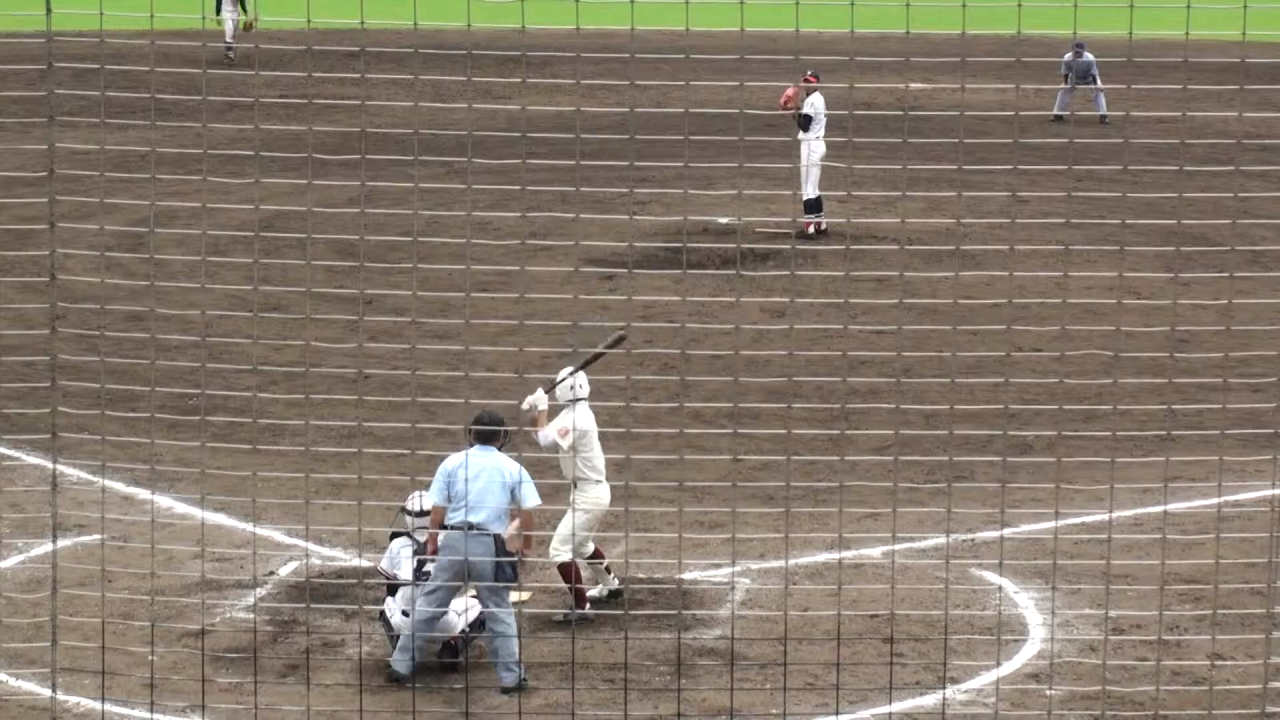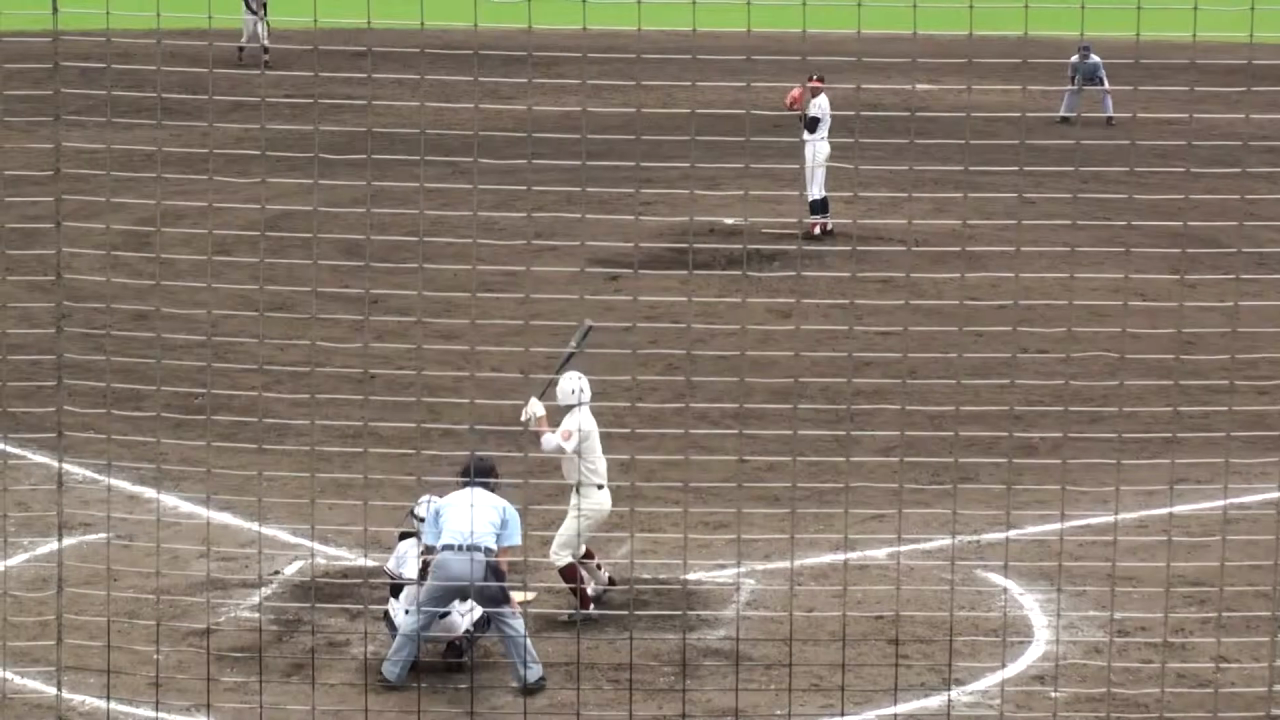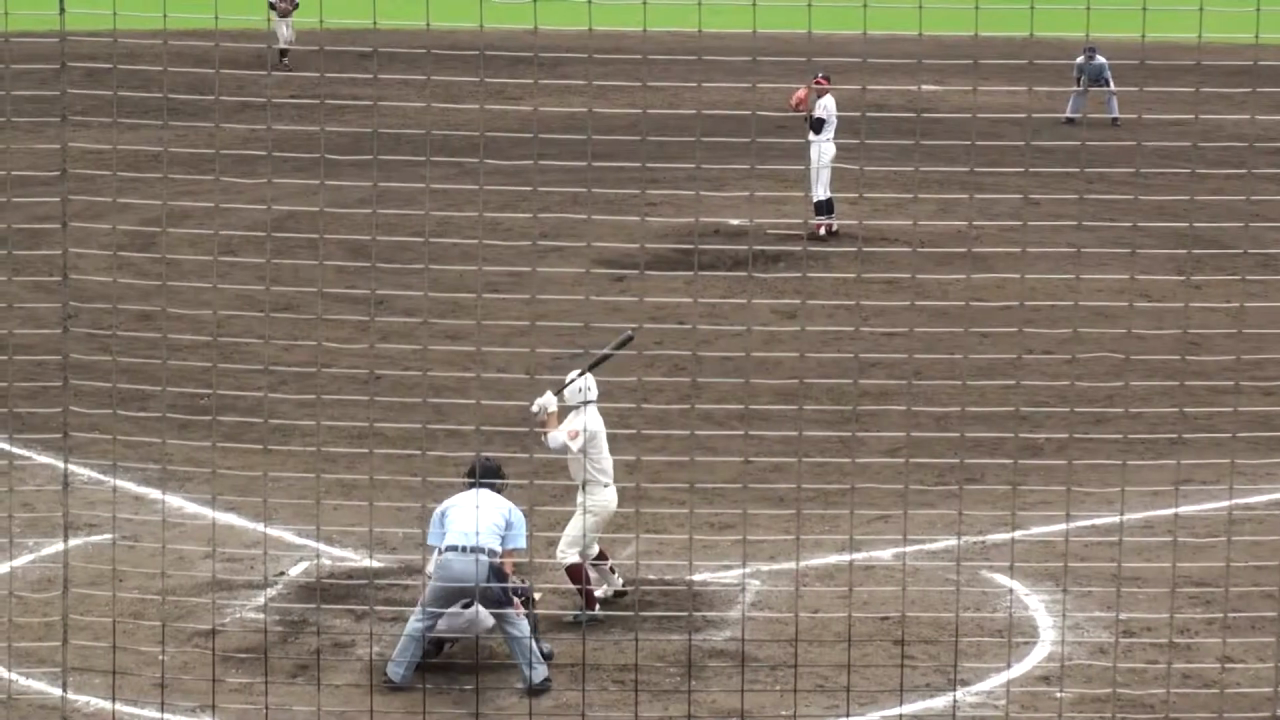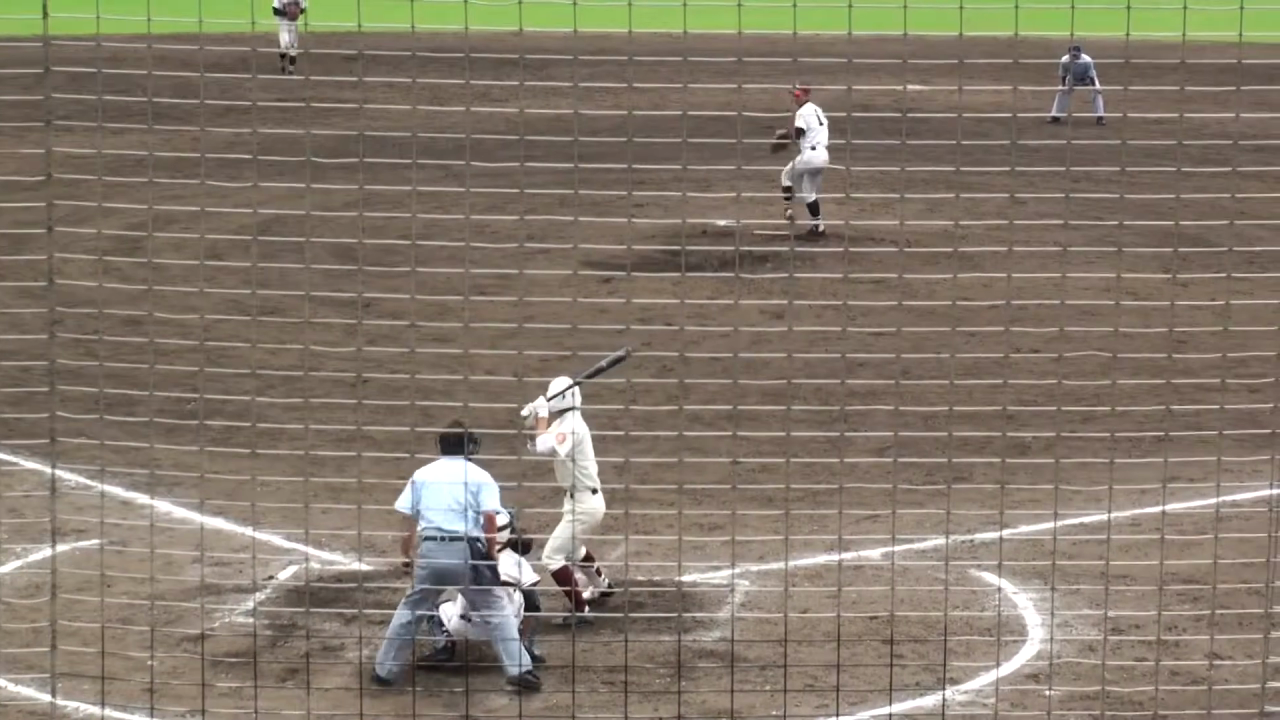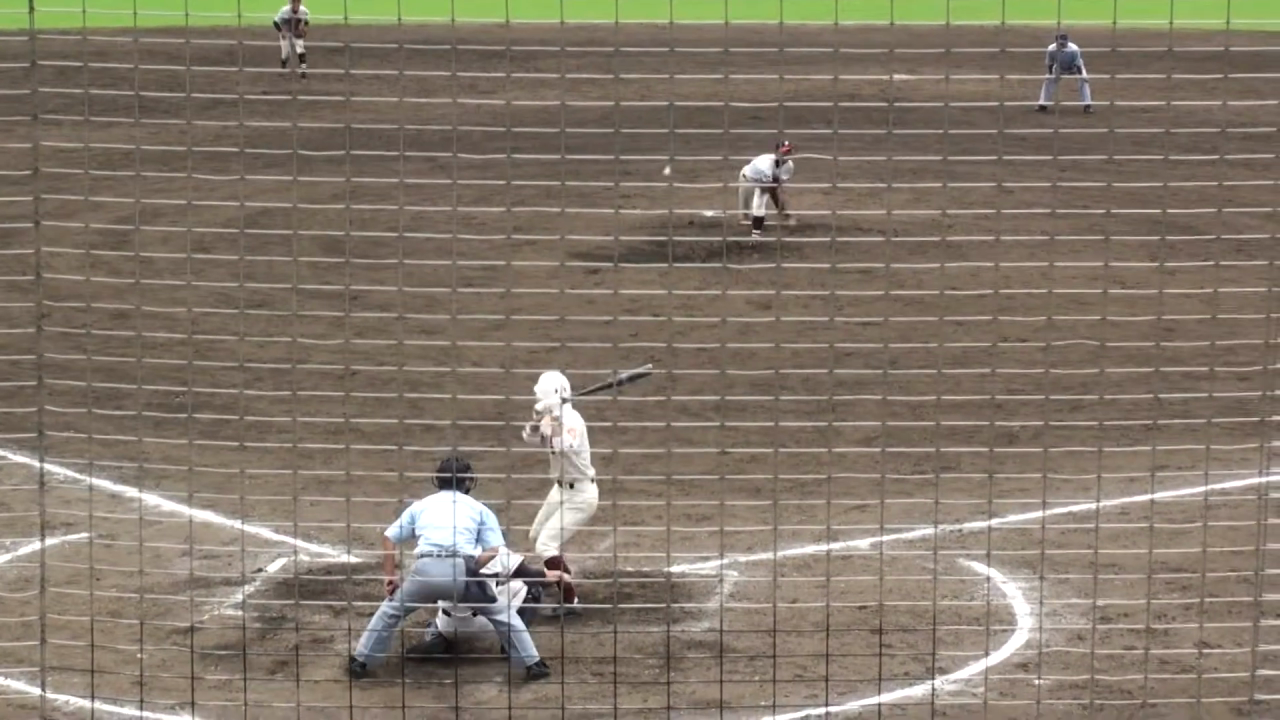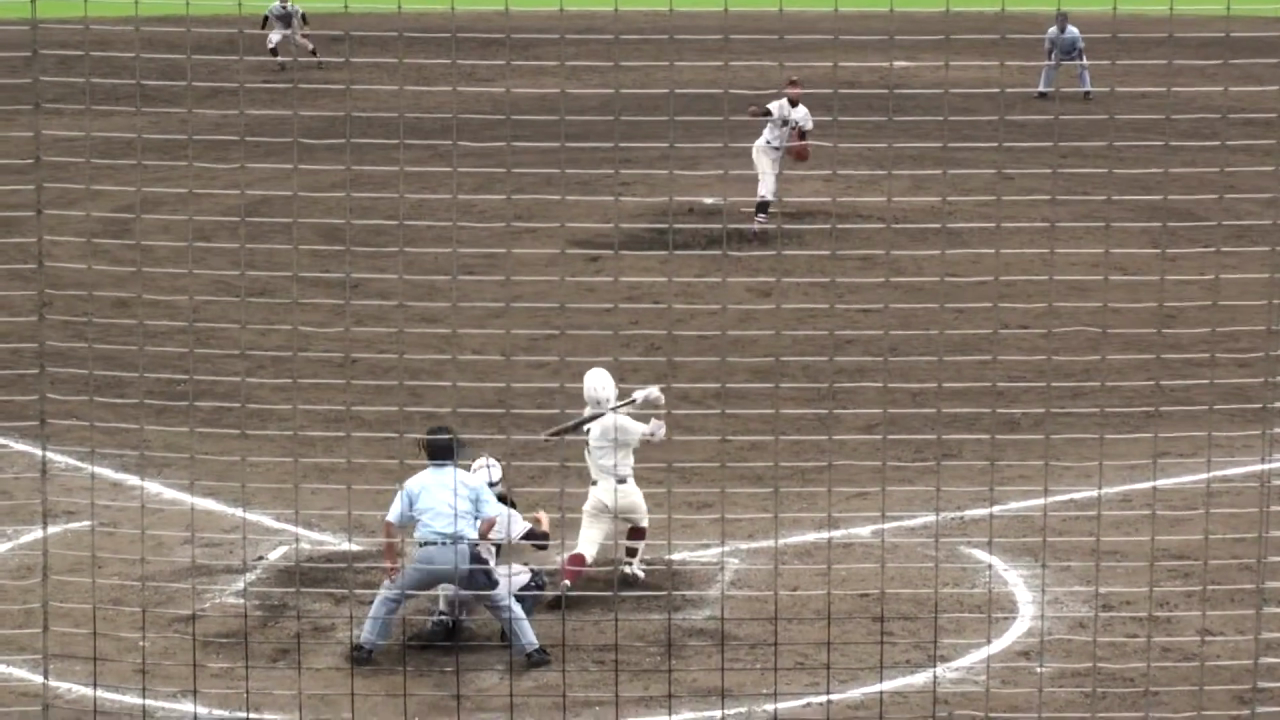
dt=0.7s
person 1, frame 1
left shoulder: (452, 462)
right shoulder: (513, 468)
left elbow: (438, 510)
right elbow: (527, 513)
left wrist: (432, 541)
right wrist: (527, 545)
left hip: (453, 541)
right hip: (489, 545)
left knee: (427, 605)
right knee: (499, 614)
left ankle: (401, 667)
right ankle: (512, 677)
person 1, frame 2
left shoulder: (442, 502)
right shoulder: (503, 505)
right elbow: (503, 554)
left wrist: (432, 580)
right wrist: (502, 589)
left hip: (446, 562)
right hip: (481, 563)
left knee: (418, 617)
right knee: (508, 618)
left ankle: (391, 674)
right ankle: (531, 678)
person 1, frame 3
left shoulder: (449, 503)
right shoulder: (509, 507)
left elbow: (438, 548)
right elbow: (507, 556)
left wrist: (435, 582)
right wrist: (507, 591)
left hip: (450, 563)
right hip: (485, 566)
left knee: (422, 618)
right knee: (513, 619)
left ankle: (396, 675)
right ankle: (537, 678)
person 1, frame 4
left shoulder: (421, 474)
right shoulder: (480, 476)
left elbow: (408, 518)
right elbow: (489, 517)
left wrist: (406, 555)
right wrist: (491, 551)
left hip: (430, 551)
right hip: (466, 551)
left knee: (409, 611)
right knee: (494, 612)
left ankle: (384, 671)
right ankle: (519, 671)
person 1, frame 5
left shoulder: (420, 505)
right shoulder: (479, 509)
left elbow: (389, 538)
right elbow: (494, 550)
left wrist: (390, 575)
left hip: (425, 569)
right hip: (461, 570)
left knee: (392, 610)
right knee: (501, 612)
left ankle: (361, 662)
right ankle: (532, 664)
person 1, frame 6
left shoulder: (413, 482)
right shoulder: (472, 480)
left elbow: (390, 523)
right elbow: (490, 520)
left wrist: (392, 561)
left hip: (427, 556)
right hip: (464, 555)
left knee: (390, 593)
right knee: (501, 600)
left ankle: (364, 648)
right ankle: (533, 651)
person 2, frame 1
left shoulder: (576, 417)
right shoulder: (575, 412)
left elbow: (545, 440)
right elbow: (544, 434)
left wrist: (542, 407)
right wrist: (535, 410)
left hip: (588, 494)
right hip: (591, 490)
left knee: (560, 549)
right knee: (581, 543)
left ankle: (581, 607)
right ankle: (610, 585)
person 2, frame 2
left shoulder: (579, 420)
right shoulder: (578, 417)
left elbow: (550, 445)
right elbow: (555, 444)
left wrist: (540, 416)
right wrist: (535, 422)
left hip: (590, 499)
right hip: (590, 495)
left knee: (560, 553)
right knee: (573, 546)
left ankle: (585, 608)
right ankle: (602, 580)
person 2, frame 3
left shoulder: (587, 420)
right shoulder: (580, 415)
left elbow: (556, 443)
right elbow: (555, 438)
left wrist: (551, 411)
right wrist: (544, 415)
left hip: (596, 497)
right hip: (597, 493)
left knee: (567, 551)
right knee: (586, 546)
left ankle: (590, 609)
right ankle: (615, 585)
person 2, frame 4
left shoulder: (572, 426)
right shoulder: (563, 422)
left elbow: (544, 448)
right elbow: (537, 446)
left wrist: (541, 416)
right wrist: (535, 421)
left hip: (584, 503)
right hip: (580, 499)
left knee: (552, 557)
right knee: (572, 548)
left ankle: (581, 612)
right ankle: (601, 586)
person 2, frame 5
left shoulder: (571, 418)
right shoulder: (550, 415)
left elbow: (565, 447)
right elbow: (530, 437)
left wrist: (556, 417)
right wrist: (538, 418)
left hip: (580, 495)
right hip: (561, 488)
left knee: (546, 545)
right knee: (537, 535)
left ankle: (570, 602)
right ankle: (560, 573)
person 2, frame 6
left shoulder: (590, 415)
right shoulder: (617, 421)
right elbow: (655, 435)
left wrist: (645, 396)
right wrist: (657, 403)
left hip: (598, 492)
right hip: (624, 489)
left knee: (585, 549)
right knee: (639, 521)
left ankle: (565, 584)
right ankle: (630, 568)
